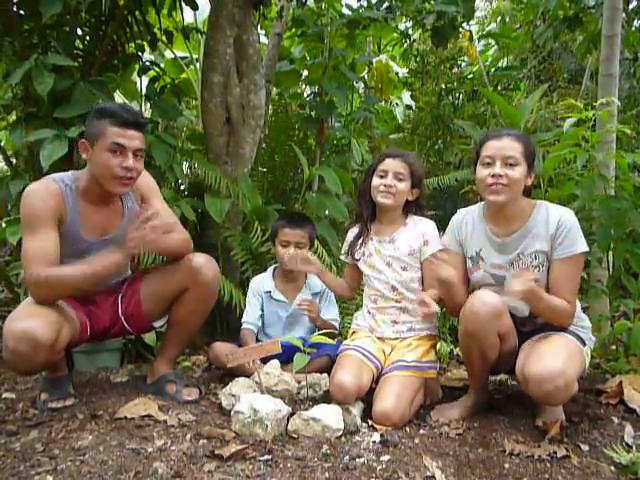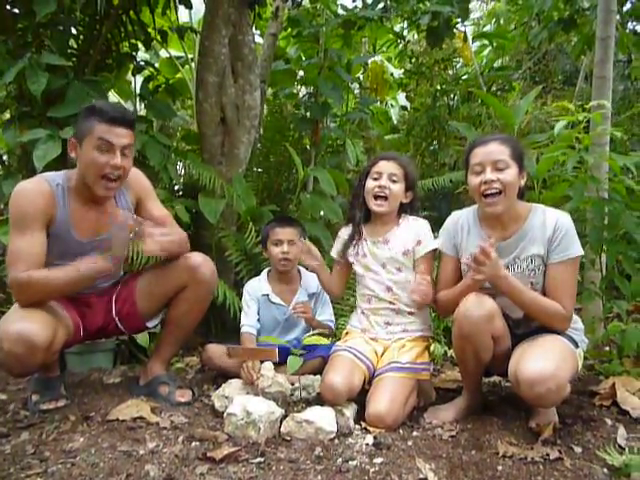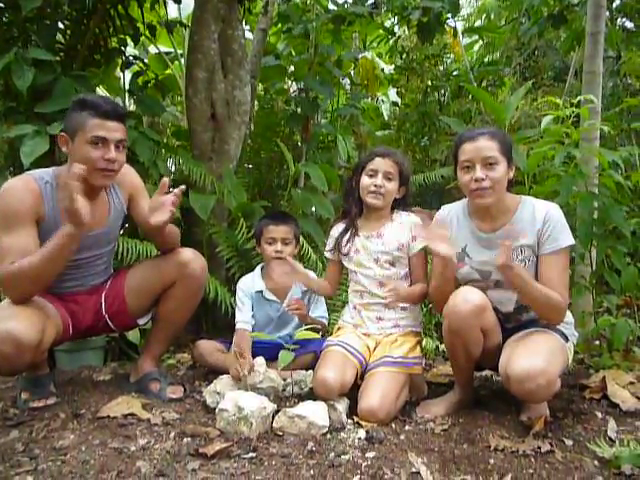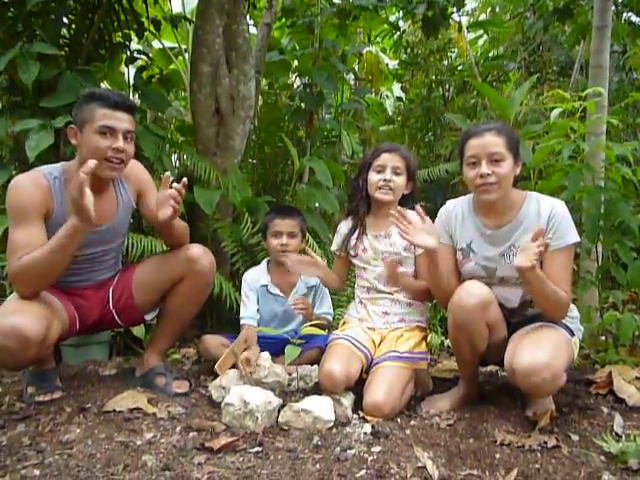
dt=0.5s
person 1, frame 1
left shoulder: (139, 183)
right shoulder: (44, 195)
left elbow: (183, 245)
right elbow: (39, 287)
left wrist: (160, 241)
right wrist: (121, 255)
left hip: (123, 298)
right hip: (66, 303)
left knee: (203, 269)
left ankle: (161, 369)
right ankle: (57, 370)
person 1, frame 2
left shoulder: (133, 182)
right shoulder: (34, 194)
left elbow: (181, 241)
left wrist: (159, 243)
right wrist: (105, 262)
left hip: (116, 299)
right hip: (58, 304)
left knee: (201, 268)
left ankle: (155, 370)
right ankle: (48, 372)
person 1, frame 3
left shoulder: (124, 178)
left elbow: (171, 245)
left wrist: (159, 226)
right wrist: (72, 230)
left hip: (105, 296)
right hip: (47, 302)
left knee: (191, 264)
left ankle: (146, 367)
right ankle: (37, 370)
person 1, frame 4
left shoulder: (132, 174)
right shoulder: (31, 187)
left elbow: (181, 242)
left wrist: (168, 220)
right wrist: (79, 223)
left hip: (113, 291)
right hip: (55, 297)
left knee: (199, 260)
left ankle: (151, 362)
right ankle: (44, 365)
person 2, frame 1
left shoulder: (559, 221)
right shoulder: (463, 222)
left elbow: (565, 314)
right elbow: (455, 306)
left wrist: (531, 294)
right wrist: (449, 283)
left hip: (555, 330)
right hip: (494, 336)
left knee: (545, 380)
right knee: (482, 304)
left ankle: (551, 398)
right ankle: (477, 394)
person 2, frame 2
left shoulder: (555, 225)
right shoulder: (457, 224)
left elbow: (561, 318)
right elbow: (442, 304)
left wrist: (501, 278)
right wrist: (472, 281)
left hip: (548, 333)
right hip: (487, 339)
left knee: (536, 381)
right knee: (474, 306)
left ankle: (545, 399)
right ankle: (470, 396)
person 2, frame 3
left shoulder: (545, 216)
right shoulder: (447, 218)
left elbow: (555, 313)
right elbow: (441, 303)
left wrist: (510, 270)
right wrist: (445, 262)
left hip: (539, 327)
right hip: (480, 333)
left knee: (527, 378)
right knee: (467, 302)
left ankle: (537, 392)
right ankle: (462, 391)
person 2, frame 4
left shoulder: (550, 212)
right shoulder: (452, 213)
left elbow: (559, 309)
right elbow: (443, 298)
left wrist: (529, 271)
right wrist: (434, 253)
left hip: (543, 322)
right hip: (480, 326)
left knee: (532, 372)
right knee: (469, 297)
left ankle: (541, 386)
right ankle: (468, 385)
person 3, frame 1
left shoulder: (424, 229)
right shoulder: (357, 235)
left elbow: (433, 290)
right elbow: (350, 289)
left wrist: (427, 301)
right wrist: (319, 271)
left hip: (413, 334)
right hip: (368, 330)
left knee: (386, 414)
right knee: (343, 390)
left ankle: (420, 384)
right ankle: (384, 378)
person 3, frame 2
left shoulder: (417, 229)
right shoulder: (350, 234)
left elbow: (427, 297)
right elbow: (336, 291)
left wrist: (423, 294)
right wrist: (318, 267)
left hip: (407, 335)
right hip: (363, 330)
left knee: (380, 416)
right knee: (334, 390)
left ankle: (413, 385)
right ankle: (381, 380)
person 3, frame 3
left shoulder: (410, 225)
right shoulder: (342, 231)
left elbow: (422, 288)
right elbow: (330, 287)
left wrist: (405, 294)
right wrist: (302, 277)
left hip: (399, 330)
right hip: (354, 326)
left knee: (373, 411)
right knee: (326, 385)
left ankle: (405, 378)
right ankle: (371, 374)
person 3, frame 4
right shoulder: (350, 227)
left elbow: (427, 292)
right elbow: (338, 281)
left wrist: (402, 280)
right wrist: (316, 268)
left hip: (404, 325)
right hip: (360, 320)
left knee: (377, 406)
right knee: (332, 378)
left ankle: (410, 374)
right ankle: (383, 370)
person 4, frame 1
left shoulder: (320, 283)
right shoulder: (259, 283)
left elbow: (333, 332)
right elbow: (249, 327)
left wrist: (318, 320)
left hip: (307, 353)
left knee: (336, 349)
right knee: (217, 350)
person 4, frame 2
left shoulder: (314, 284)
right shoulder: (253, 287)
left elbow: (328, 332)
right elbow: (248, 331)
left wrist: (313, 322)
right wrist: (251, 360)
left hip: (301, 354)
left knee: (331, 351)
right knee: (210, 353)
person 4, frame 3
right shoulder: (247, 283)
left elbow: (321, 328)
right elbow: (243, 327)
left wrist: (306, 319)
right wrist: (245, 358)
left hip: (294, 349)
right hip: (256, 349)
left knee: (324, 346)
right knee: (201, 349)
person 4, frame 4
left shoulder: (314, 276)
right shoulder: (252, 277)
left elbow: (326, 324)
right elbow: (248, 323)
left wrist: (311, 317)
right wrist: (252, 348)
left hip: (298, 344)
right hip: (263, 342)
left knee: (328, 342)
right knee: (207, 343)
